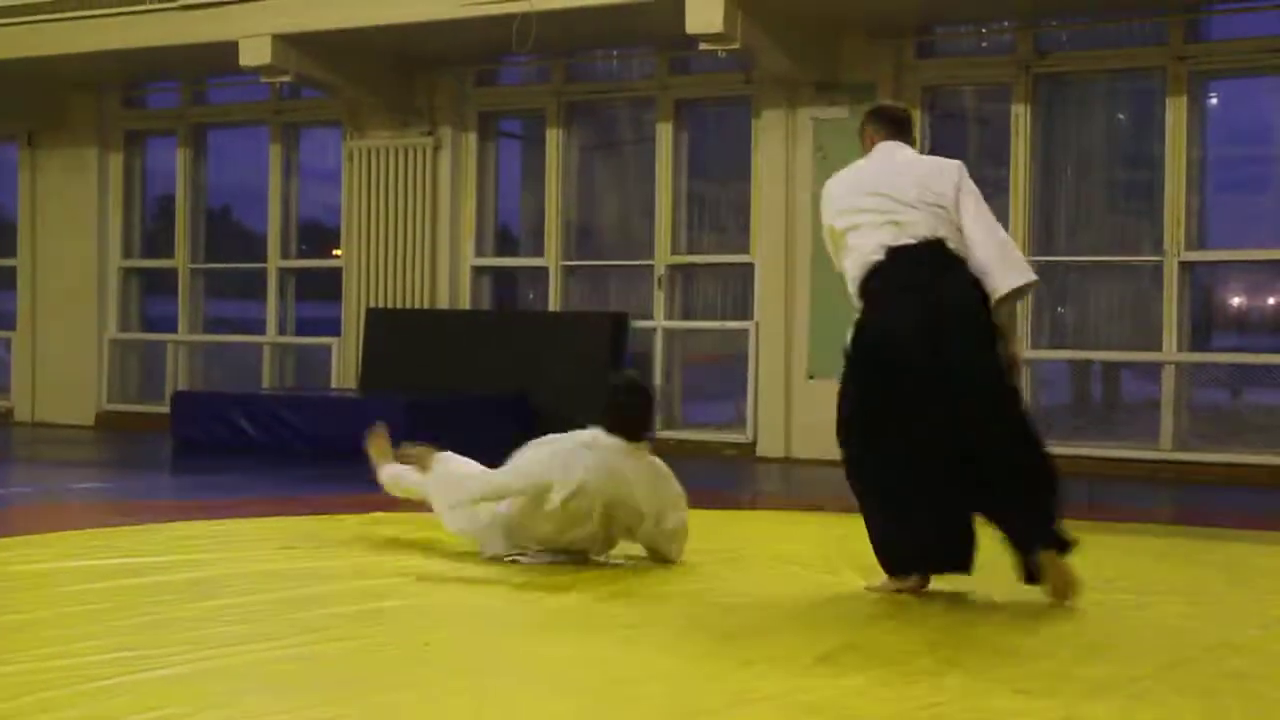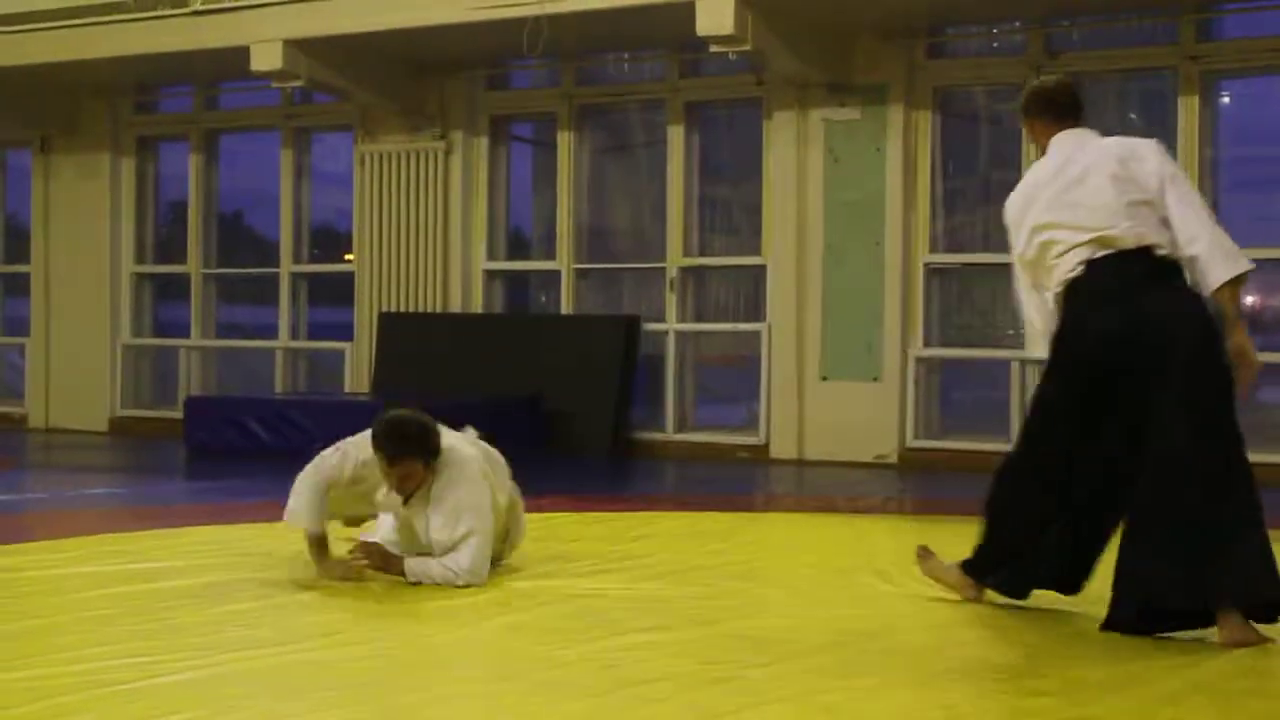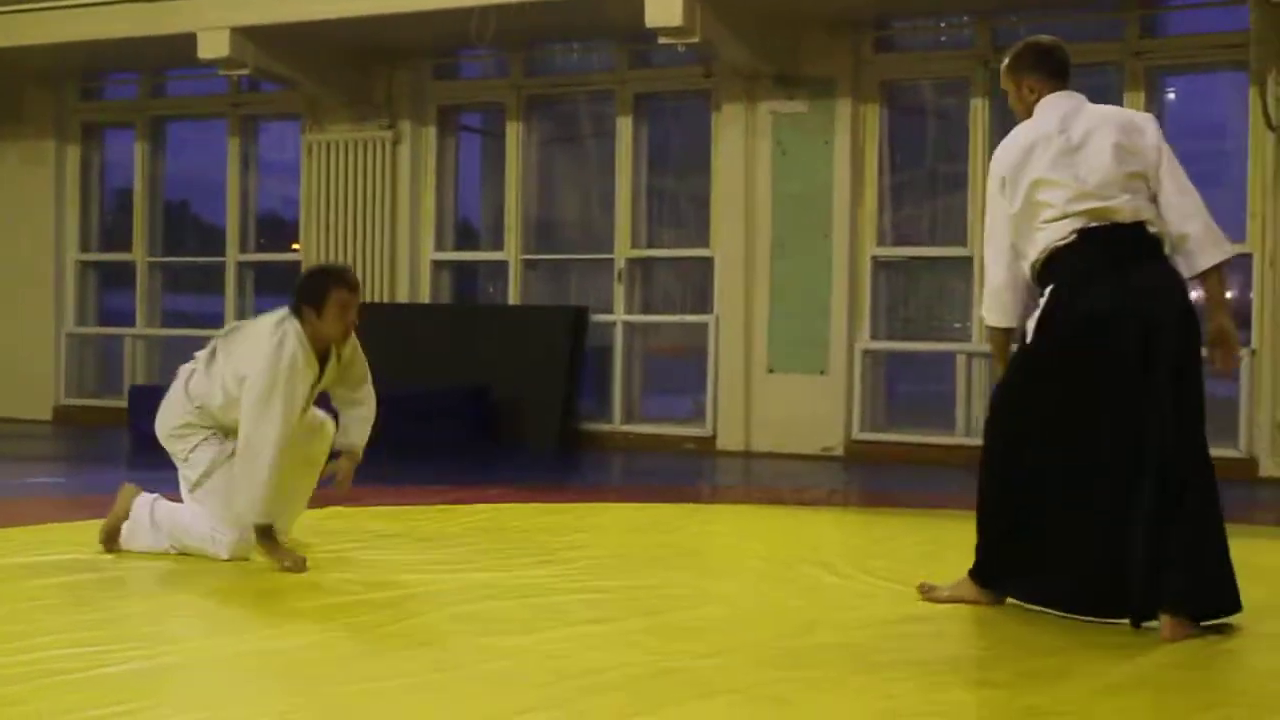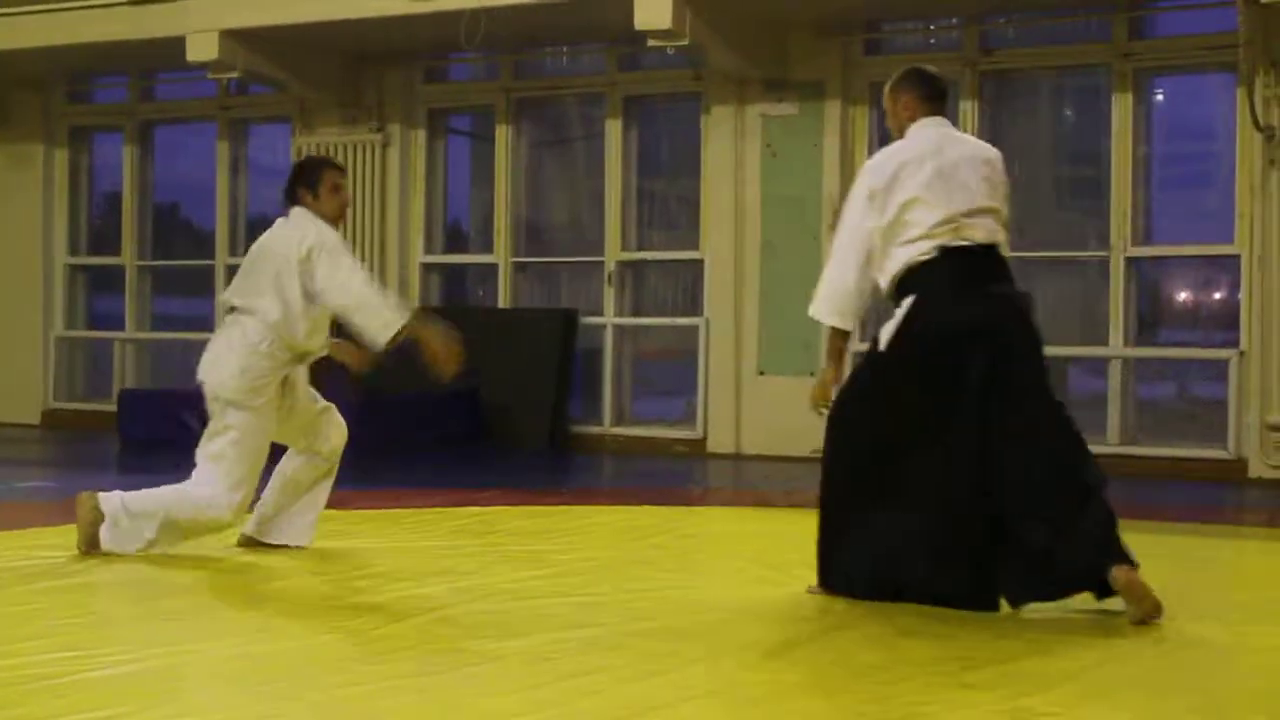
dt=0.5s
person 1, frame 1
left shoulder: (838, 188)
right shoulder: (946, 172)
right elbow: (992, 251)
right wrist: (1004, 332)
left hip: (890, 305)
right hip: (953, 294)
left knee: (890, 432)
right knee: (992, 421)
left ankle: (912, 565)
right ankle: (1041, 550)
person 1, frame 2
left shoulder: (1025, 197)
right shoulder: (1142, 154)
left elbow: (1040, 306)
right elbow: (1202, 240)
left wrist: (1062, 353)
left hip: (1092, 321)
right hip: (1169, 309)
left knee: (1048, 453)
right knee: (1199, 458)
left ankle: (984, 573)
right ankle: (1228, 611)
person 1, frame 3
left shoulder: (1014, 149)
right shoulder: (1135, 126)
left elbow: (1003, 260)
right elbow: (1189, 220)
left wrist: (1002, 351)
right wrist: (1217, 312)
left hip: (1079, 296)
right hip: (1153, 288)
left knee: (1022, 434)
right knee: (1164, 443)
left ankle: (991, 578)
right ankle: (1172, 604)
person 1, frame 4
left shoulder: (884, 165)
right shoulder: (987, 158)
left elbow: (849, 263)
left wrist: (833, 363)
left hip: (932, 310)
right hip: (998, 302)
left knee: (861, 435)
right knee: (1039, 441)
left ankle: (854, 573)
right ankle: (1113, 569)
person 2, frame 1
left shoulder: (566, 452)
right shoulder: (663, 488)
left elbow: (490, 487)
right elbow: (669, 550)
left wrist: (432, 462)
left hip: (510, 536)
left knee: (444, 476)
left ankle: (387, 467)
person 2, frame 2
left shoulder: (463, 488)
right shoulder: (372, 448)
left elbow: (470, 571)
right elbow: (312, 480)
left wrist: (397, 566)
right wrist: (324, 557)
person 2, frame 3
left shoulder: (338, 340)
right shoulder: (277, 359)
left elbow: (357, 396)
right elbow: (259, 453)
left wrist: (349, 459)
right wrist: (268, 542)
right hip: (195, 420)
right knee: (230, 541)
right ankle: (137, 510)
person 2, frame 4
left shoulder: (288, 236)
right shoulder: (318, 236)
right elbow: (356, 291)
left wrist: (327, 346)
right wrist: (423, 329)
left hip: (261, 369)
right hip: (247, 372)
left knee: (326, 434)
right knee: (221, 495)
left ankle: (268, 531)
right ankle: (104, 514)
